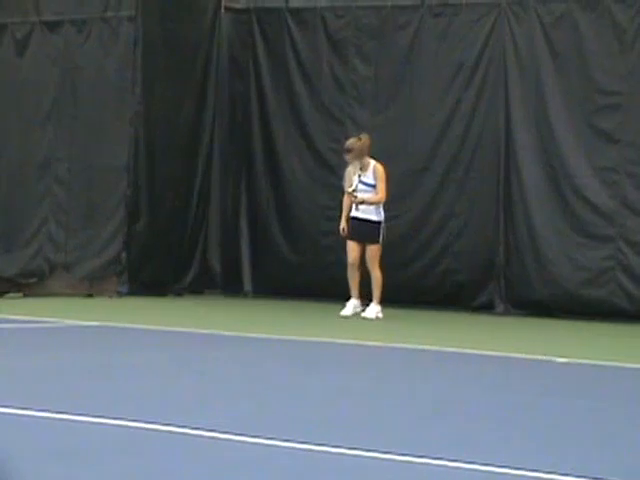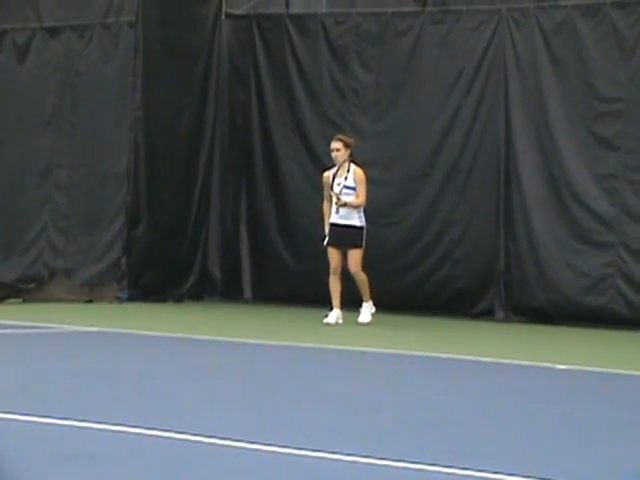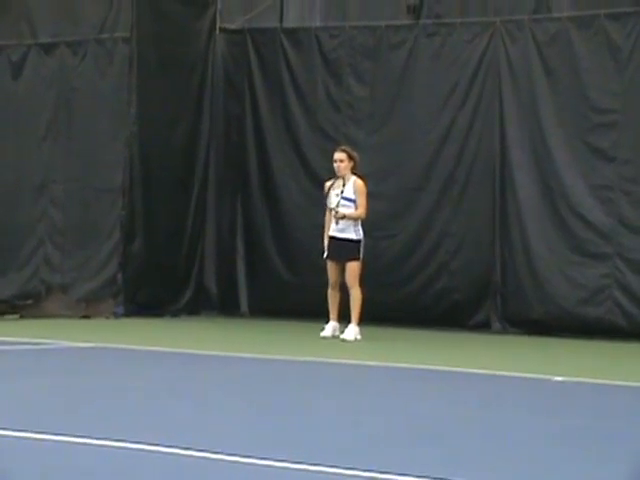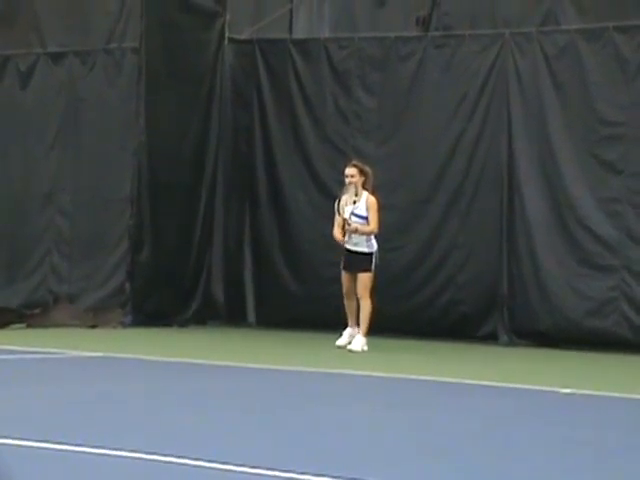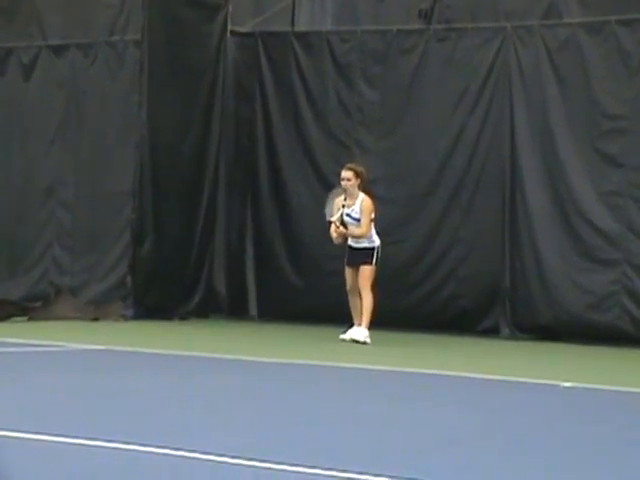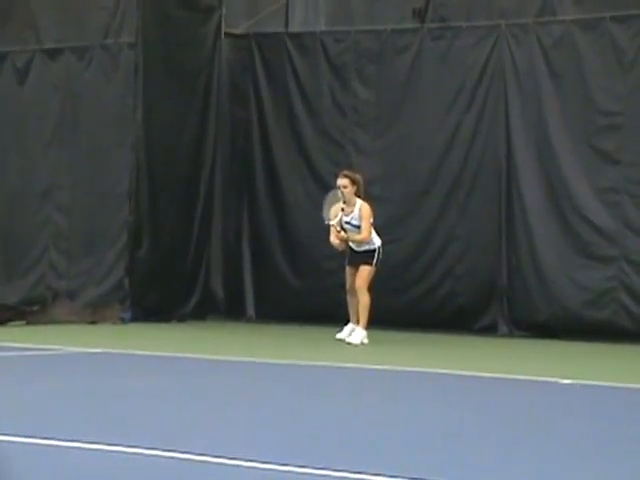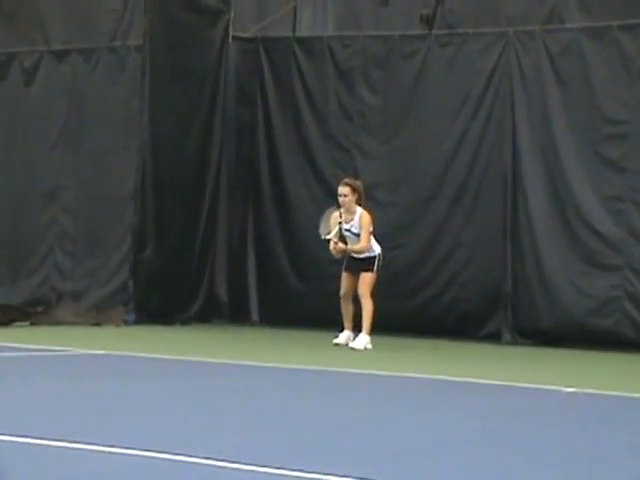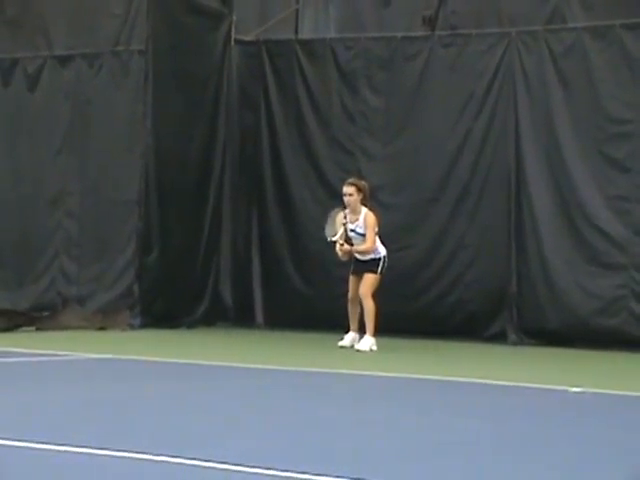
dt=0.5s
person 1, frame 1
left shoulder: (377, 169)
right shoulder: (350, 170)
left elbow: (381, 197)
left wrist: (362, 199)
right wrist: (343, 219)
left hip: (373, 221)
right hip: (355, 220)
left knee: (372, 265)
right knee: (352, 262)
left ankle: (375, 306)
right ankle: (354, 301)
person 1, frame 2
left shoulder: (357, 172)
right shoulder: (328, 176)
left elbow: (362, 201)
left wrist: (346, 202)
right wrist: (326, 225)
left hip: (354, 226)
right hip: (335, 226)
left knee: (355, 270)
right knee: (334, 270)
left ankle: (367, 303)
right ankle: (336, 311)
person 1, frame 3
left shoulder: (357, 184)
right shoulder: (329, 186)
left elbow: (362, 212)
left wrist: (345, 214)
right wrist: (326, 237)
left hip: (352, 239)
right hip: (334, 238)
left knee: (352, 283)
right knee: (333, 283)
left ankle: (354, 327)
right ankle: (333, 323)
person 1, frame 4
left shoulder: (370, 200)
right shoulder: (342, 200)
left elbow: (374, 229)
right elbow: (337, 227)
left wrist: (357, 229)
right wrist: (340, 237)
left hip: (366, 253)
right hip: (349, 251)
left knee: (363, 294)
right knee: (348, 293)
left ankle: (361, 338)
right ankle: (352, 328)
person 1, frame 5
left shoulder: (365, 202)
right shoulder: (339, 202)
left elbow: (364, 232)
right elbow: (334, 227)
left wrist: (346, 232)
right wrist: (336, 235)
left hip: (369, 248)
right hip: (352, 248)
left knee: (364, 287)
right knee: (351, 289)
left ankle: (364, 331)
right ankle: (357, 326)
person 1, frame 6
left shoulder: (363, 208)
right shoulder: (337, 208)
left elbow: (365, 237)
right elbow: (333, 236)
left wrist: (347, 237)
right wrist: (337, 242)
left hip: (370, 250)
right hip: (353, 250)
left knee: (360, 286)
right knee: (350, 288)
left ankle: (362, 331)
right ankle: (352, 325)
person 1, frame 7
left shoulder: (364, 216)
right shoulder: (337, 216)
left elbow: (364, 246)
right elbow: (333, 242)
left wrist: (345, 248)
right wrist: (336, 249)
left hip: (370, 257)
right hip: (352, 257)
left knee: (363, 292)
right knee: (344, 294)
left ankle: (365, 336)
right ankle: (347, 332)
person 1, frame 8
left shoulder: (368, 216)
right shoulder: (342, 216)
left elbow: (370, 246)
right elbow: (339, 242)
left wrist: (351, 249)
right wrist: (341, 251)
left hip: (375, 258)
right hip: (358, 259)
left knee: (364, 293)
right knee: (352, 297)
left ankle: (370, 338)
right ankle: (353, 334)
